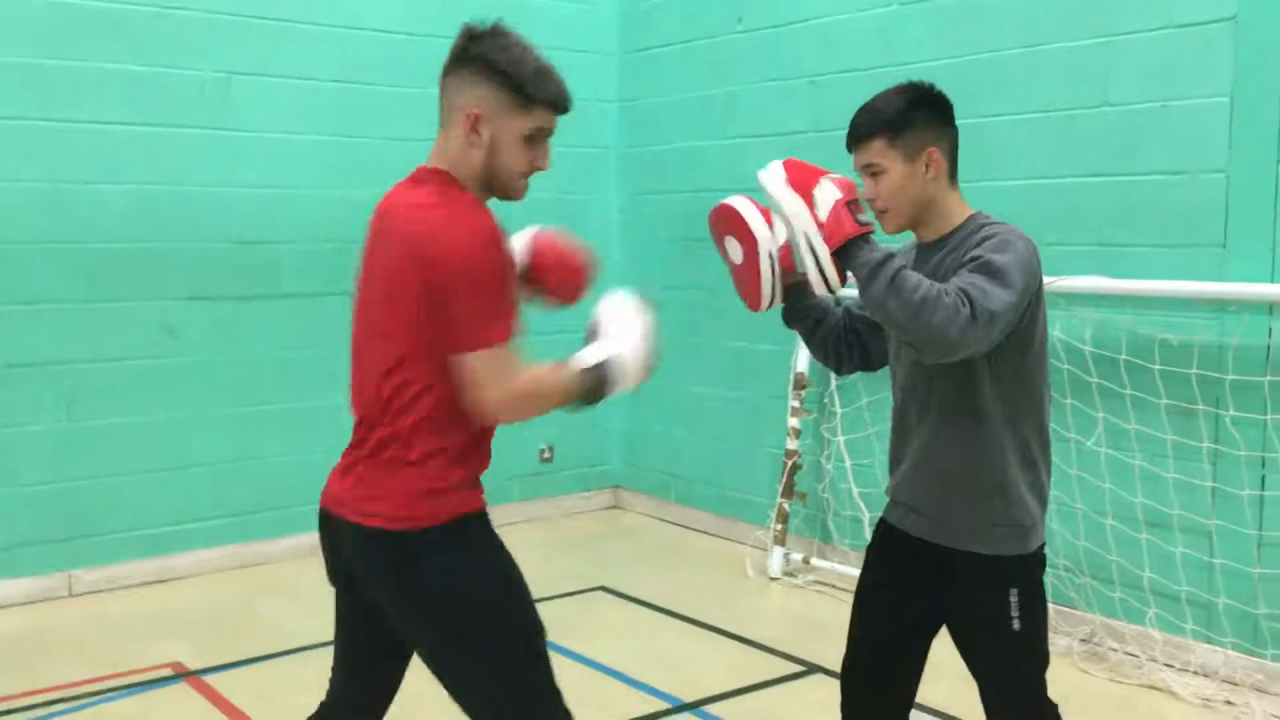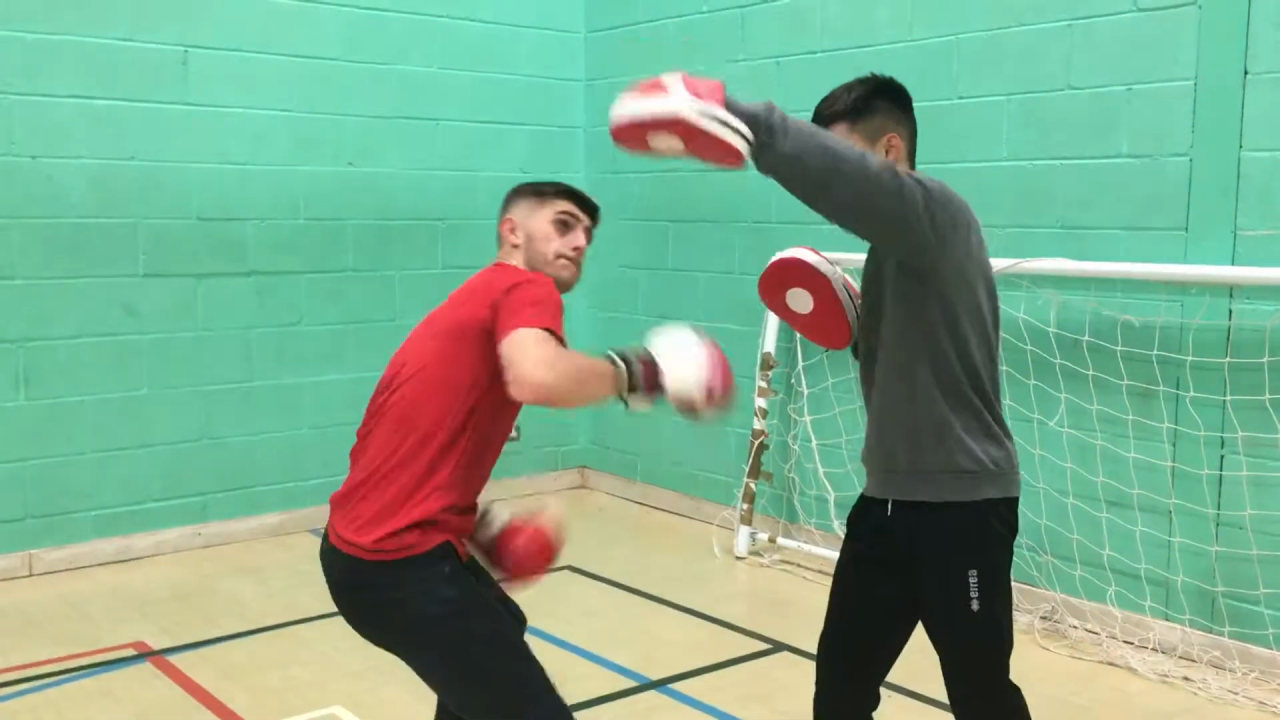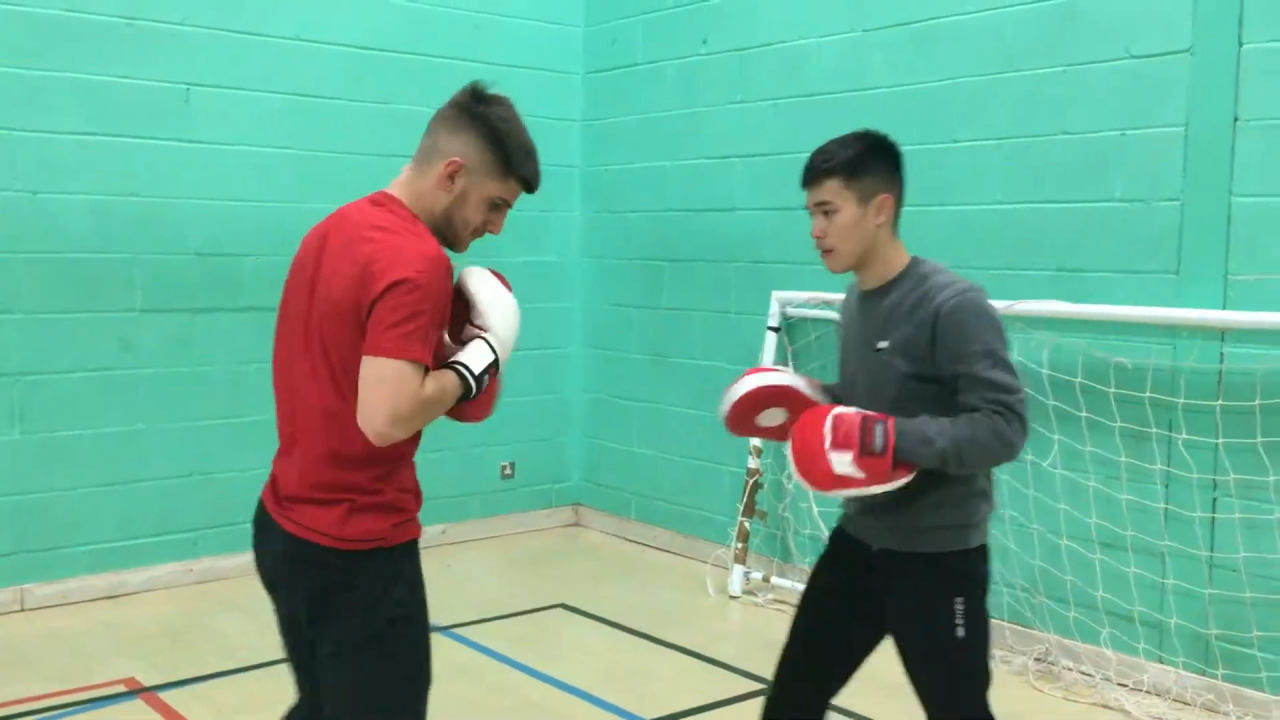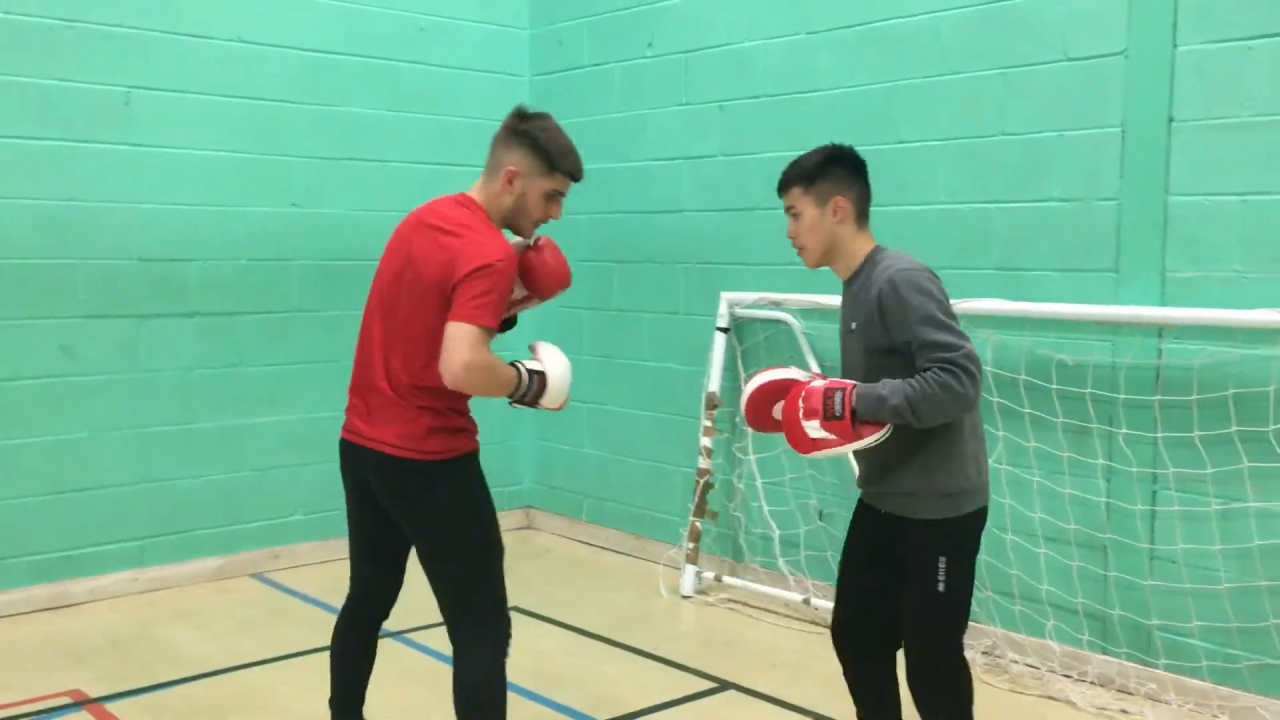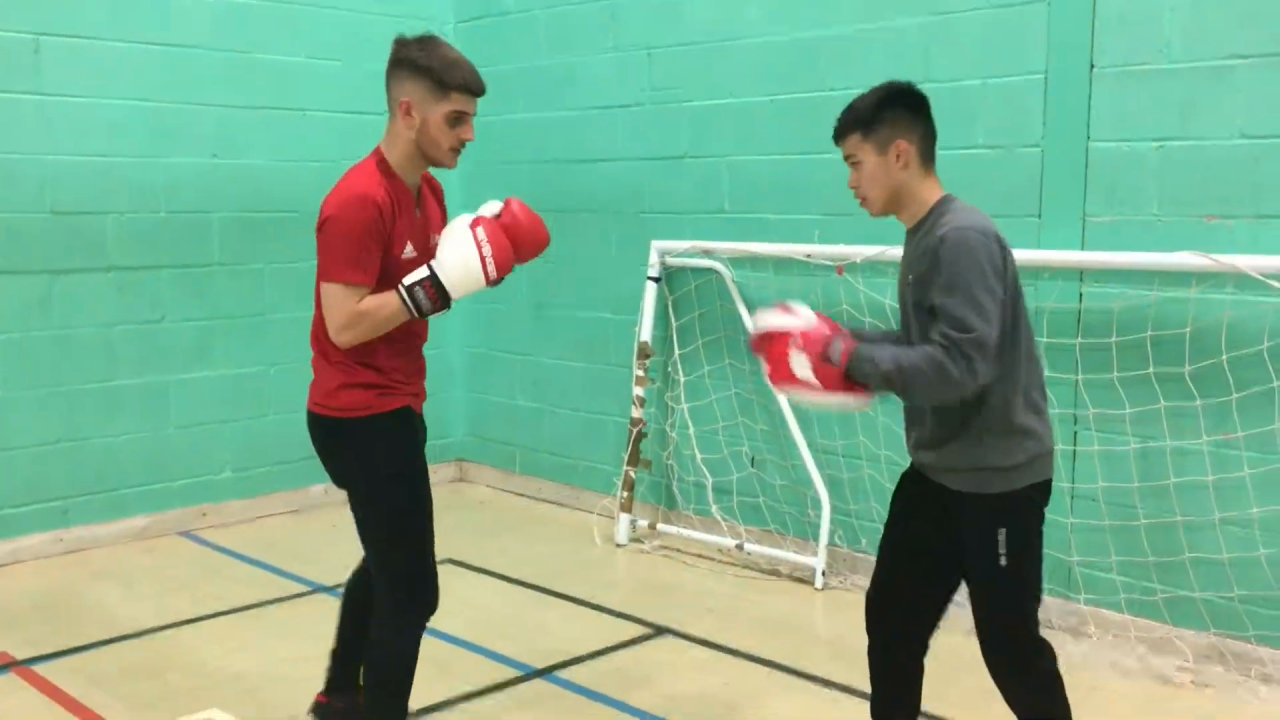
dt=1s
person 1, frame 1
left shoulder: (407, 204)
right shoulder: (457, 229)
right elbow: (503, 395)
left wrist: (509, 267)
right wrist: (600, 367)
left hip: (354, 517)
right hip: (422, 525)
person 1, frame 2
left shoulder: (475, 307)
right shoulder: (523, 289)
right elbow: (534, 378)
left wrist: (474, 528)
right wrist: (648, 370)
right hip: (393, 554)
left knee: (499, 635)
person 1, frame 3
left shoulder: (331, 232)
right shoulder: (417, 262)
right elbow: (388, 419)
left wrist: (439, 366)
right wrist: (474, 361)
left hip: (283, 528)
right hip: (355, 550)
person 1, frame 4
left shoulder: (421, 221)
right shoulder: (488, 254)
right elbow: (457, 369)
right wrist: (533, 379)
left hip: (364, 448)
right hip: (429, 462)
left knee: (370, 593)
right knee: (482, 630)
person 1, frame 5
left shoulder: (425, 191)
right shoulder: (360, 200)
right elbow: (345, 325)
left wrist: (481, 252)
right wrist: (441, 282)
left hip: (383, 412)
right hip: (364, 419)
left knee: (386, 564)
right knee: (410, 589)
person 2, frame 1
left shoulder: (1004, 251)
right shoulder: (907, 262)
left elbow: (951, 331)
right elbow: (849, 349)
left wrist: (855, 249)
right wrist: (792, 291)
left hip: (995, 541)
right hip: (908, 528)
person 2, frame 2
left shoulder: (935, 213)
right shoulder: (894, 240)
left elbow: (844, 177)
left wrist: (737, 119)
right wrist: (853, 329)
left hip: (962, 504)
right hip: (889, 498)
person 2, frame 3
left shoulder: (952, 304)
right shoulder: (856, 305)
left elbow: (1004, 423)
left wrist: (904, 441)
right wrist: (819, 405)
left hip: (939, 553)
right hip: (860, 542)
person 2, frame 4
left shoulder: (902, 281)
right shoulder: (857, 288)
left elbow: (959, 380)
left wrist: (860, 401)
right wrist: (817, 401)
left hip: (941, 509)
right hip: (885, 503)
left knee: (932, 665)
right knee: (856, 638)
person 2, frame 5
left shoulder: (962, 239)
right shoulder: (923, 237)
left elbow: (961, 365)
left wrist: (851, 360)
right wrist: (857, 346)
left hip: (999, 479)
right hip: (938, 473)
left knee: (1010, 646)
right knee: (893, 616)
